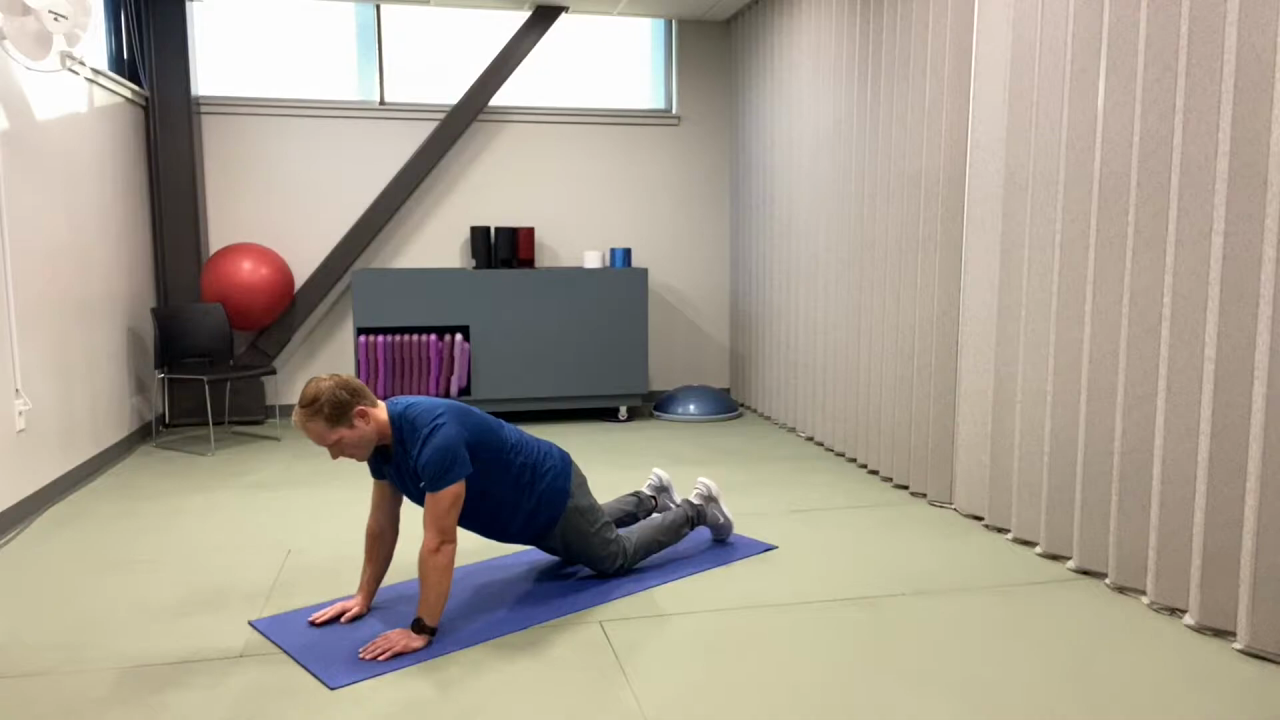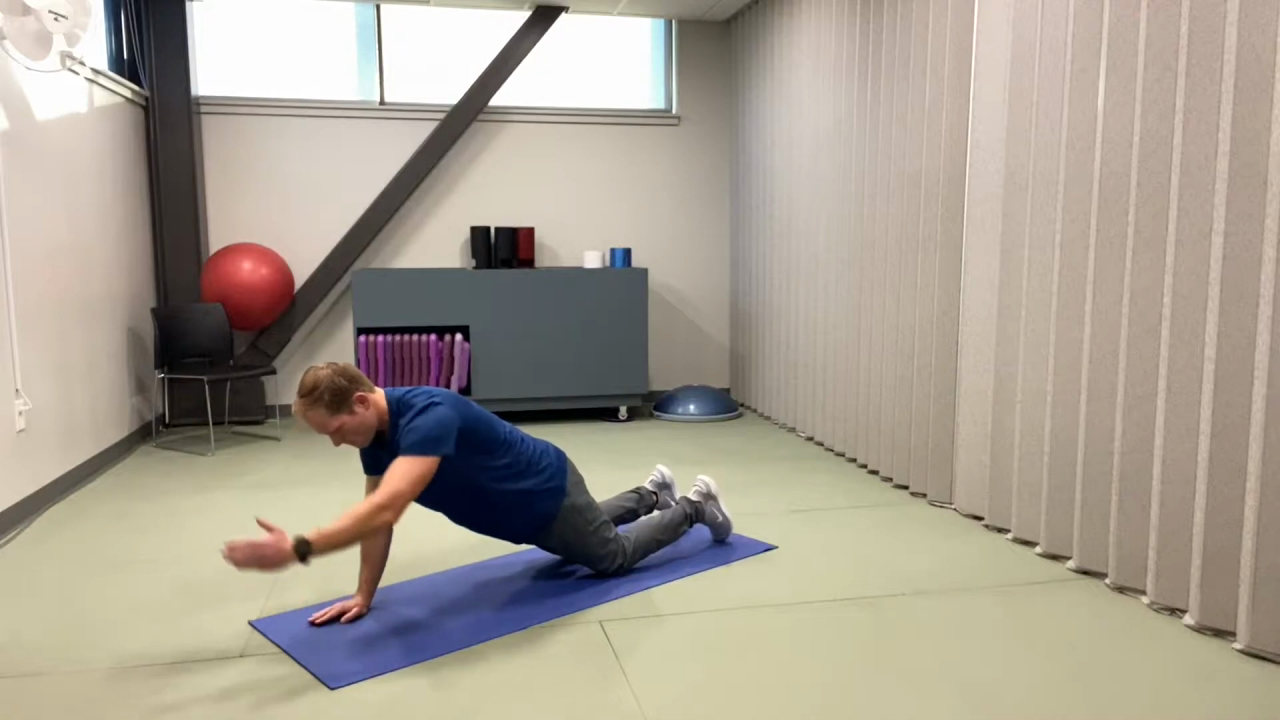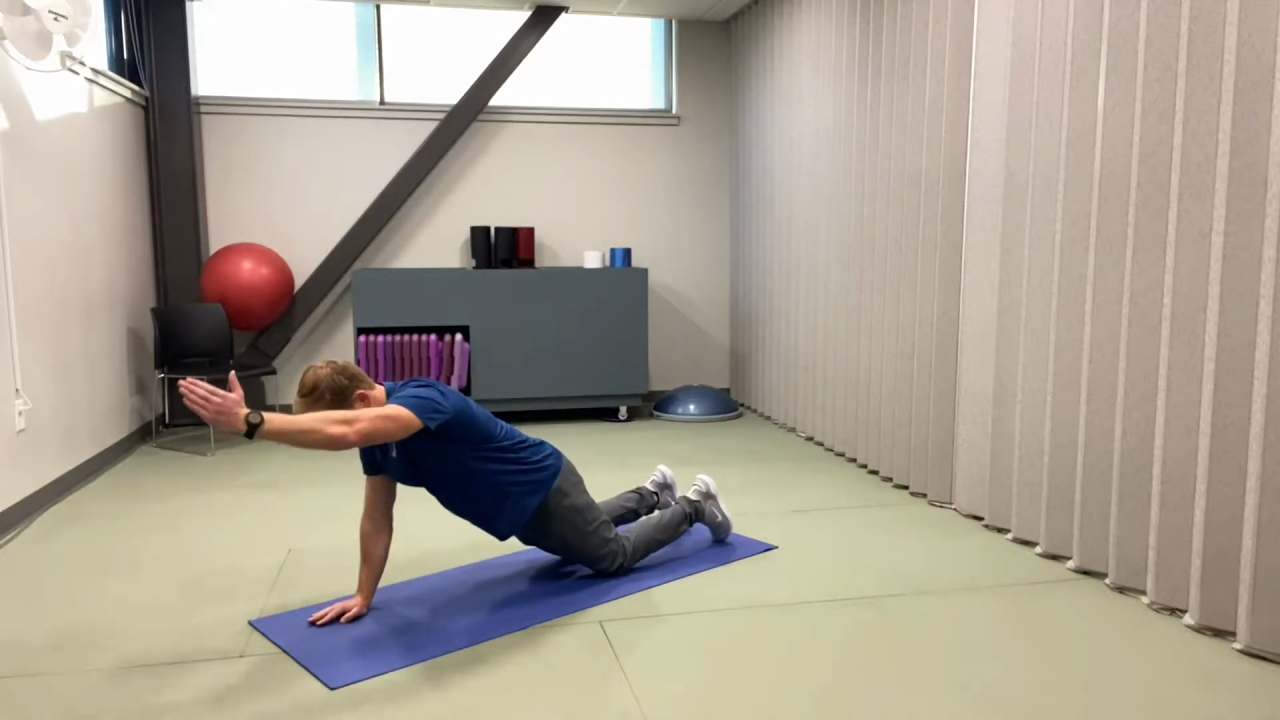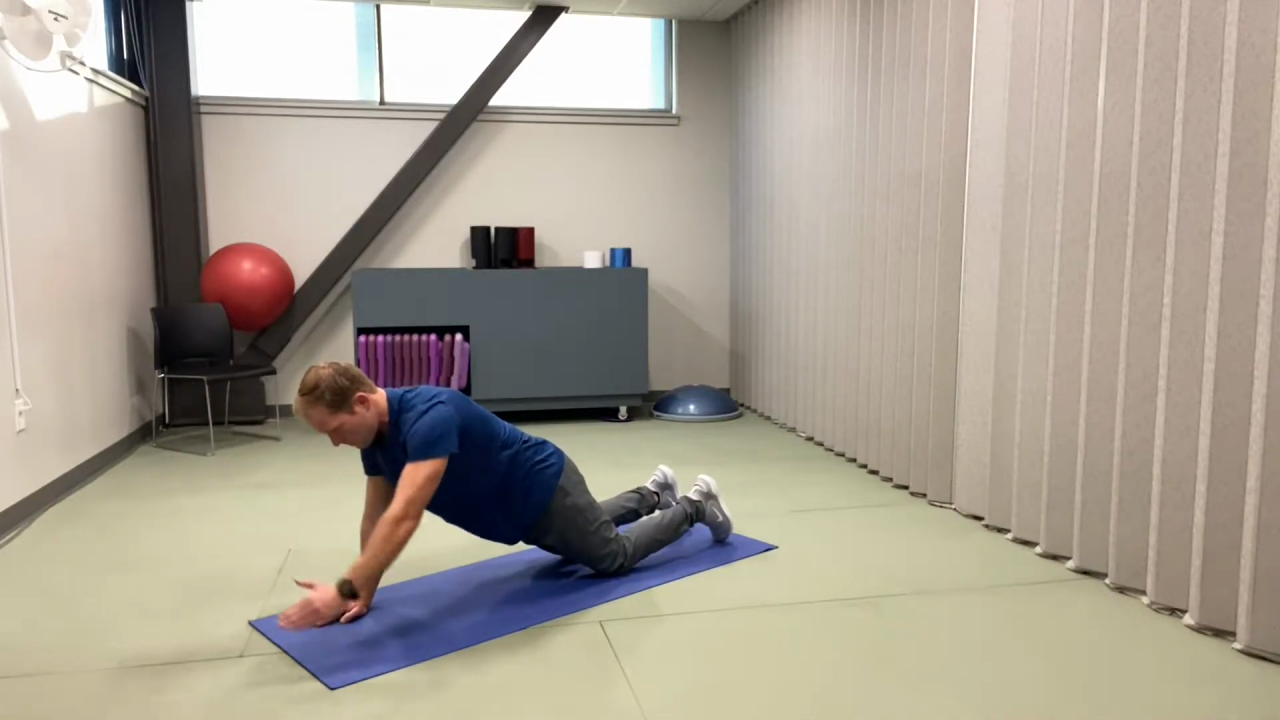
dt=0.5s
person 1, frame 1
left shoulder: (434, 435)
right shoulder: (381, 433)
left elbow: (439, 543)
right elbow: (382, 524)
left wrist: (422, 629)
right wrist: (364, 595)
left hip: (551, 492)
right hip: (522, 506)
left knee: (614, 557)
right knee: (572, 552)
left ankle: (697, 508)
right ankle: (649, 499)
person 1, frame 2
left shoulder: (426, 415)
right shoulder: (374, 430)
left elbow: (385, 509)
right elbow: (376, 515)
left wrist: (298, 549)
right wrist: (364, 596)
left hip: (546, 493)
right hip: (521, 508)
left knee: (614, 556)
right knee: (576, 549)
left ankle: (694, 507)
right ankle: (648, 495)
person 1, frame 3
left shoulder: (423, 399)
right shoulder: (380, 432)
left elbow: (343, 431)
right elbow: (376, 521)
left wrist: (249, 422)
right wrist: (364, 595)
left hip: (544, 489)
right hip: (520, 505)
left knee: (612, 556)
right knee: (577, 545)
left ankle: (693, 506)
right ankle: (650, 495)
person 1, frame 4
left shoulder: (429, 416)
right shoulder: (373, 429)
left elbow: (403, 517)
right elbow: (376, 516)
left wrist: (344, 590)
right wrist: (356, 591)
left hip: (544, 487)
right hip: (519, 507)
left knee: (616, 557)
right knee: (575, 549)
left ankle: (695, 506)
right ankle: (656, 493)
